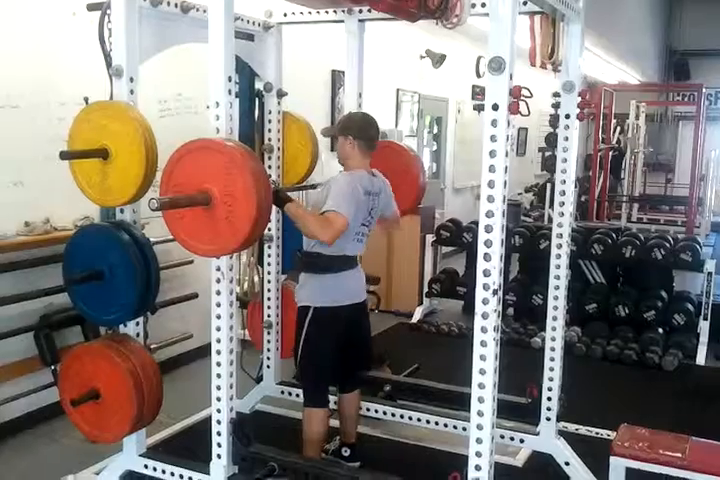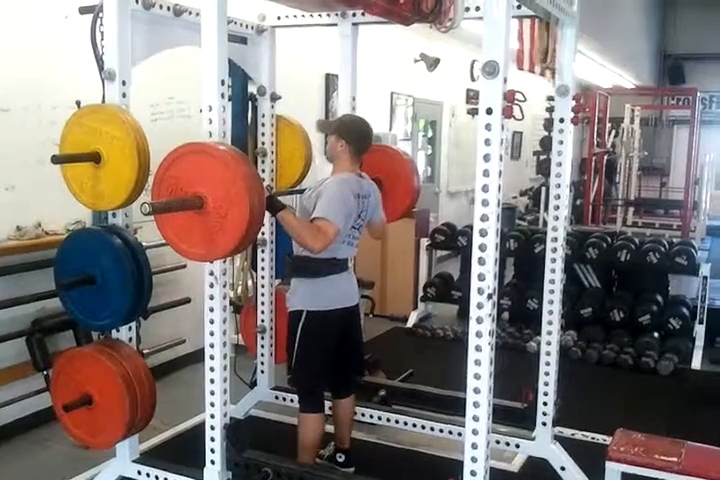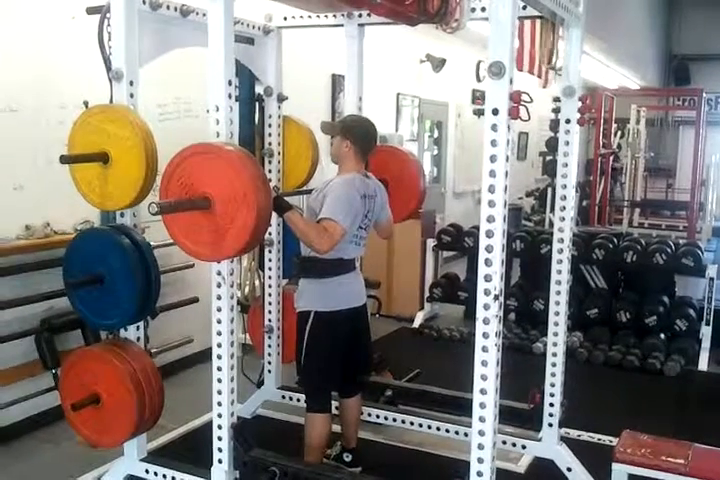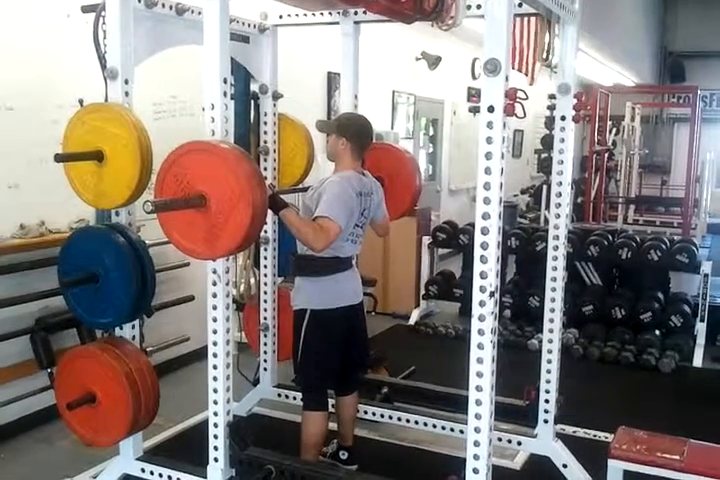
dt=0.5s
person 1, frame 1
left shoulder: (347, 184)
right shoulder: (379, 183)
left elbow: (325, 232)
right elbow: (393, 220)
left wrist: (283, 200)
left hip: (323, 297)
right hip: (352, 292)
left knee: (315, 387)
right knee: (348, 377)
right ankle: (346, 448)
person 1, frame 2
left shoulder: (335, 187)
right shoulder: (367, 187)
left elbow: (316, 240)
right elbow: (378, 230)
left wrist: (276, 207)
left hip: (314, 301)
right hip: (344, 295)
left knee: (310, 393)
right knee: (342, 382)
right ankle: (341, 454)
person 1, frame 3
left shoulder: (342, 188)
right shoulder: (374, 187)
left elbow: (322, 242)
right elbow: (386, 230)
left wrist: (283, 207)
left hip: (323, 301)
right hip: (351, 295)
left knee: (317, 392)
right knee: (349, 382)
right ankle: (347, 454)
person 1, frame 4
left shoulder: (338, 185)
right shoulder: (370, 185)
left elbow: (319, 239)
right elbow: (383, 228)
left wrist: (278, 205)
left hip: (320, 299)
right hip: (348, 293)
left knee: (314, 390)
right knee: (346, 380)
right ankle: (344, 451)
